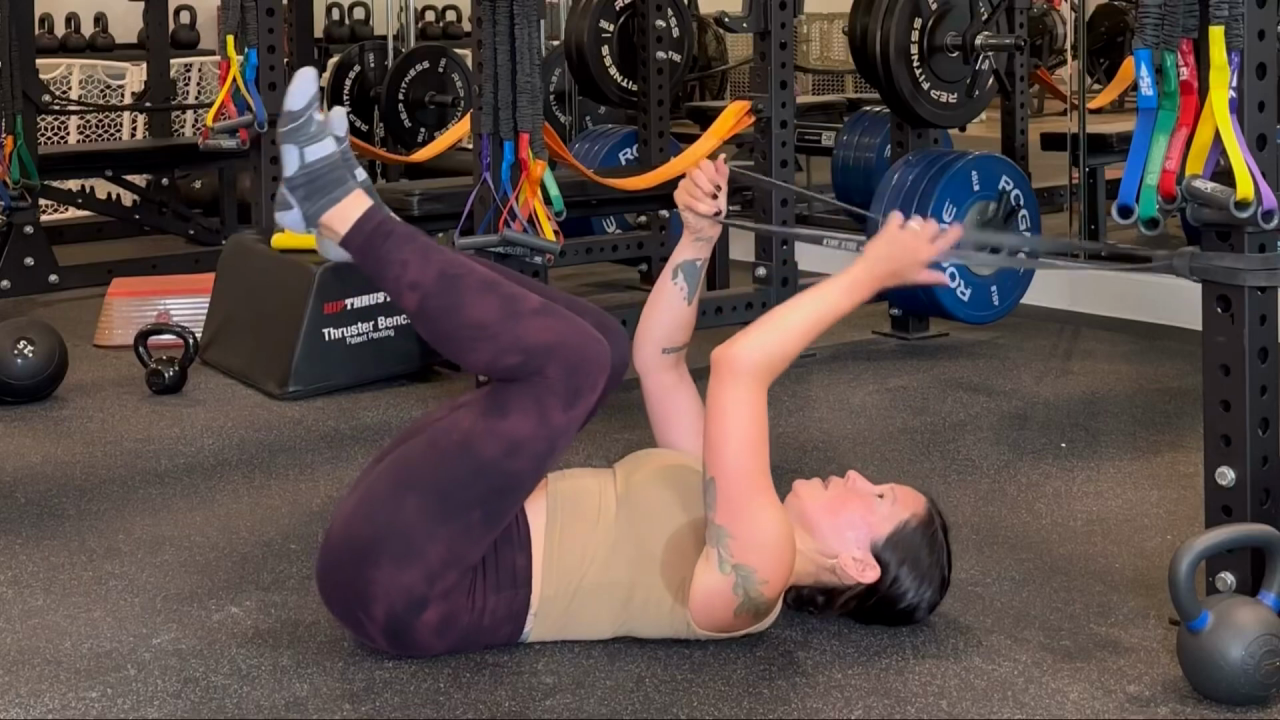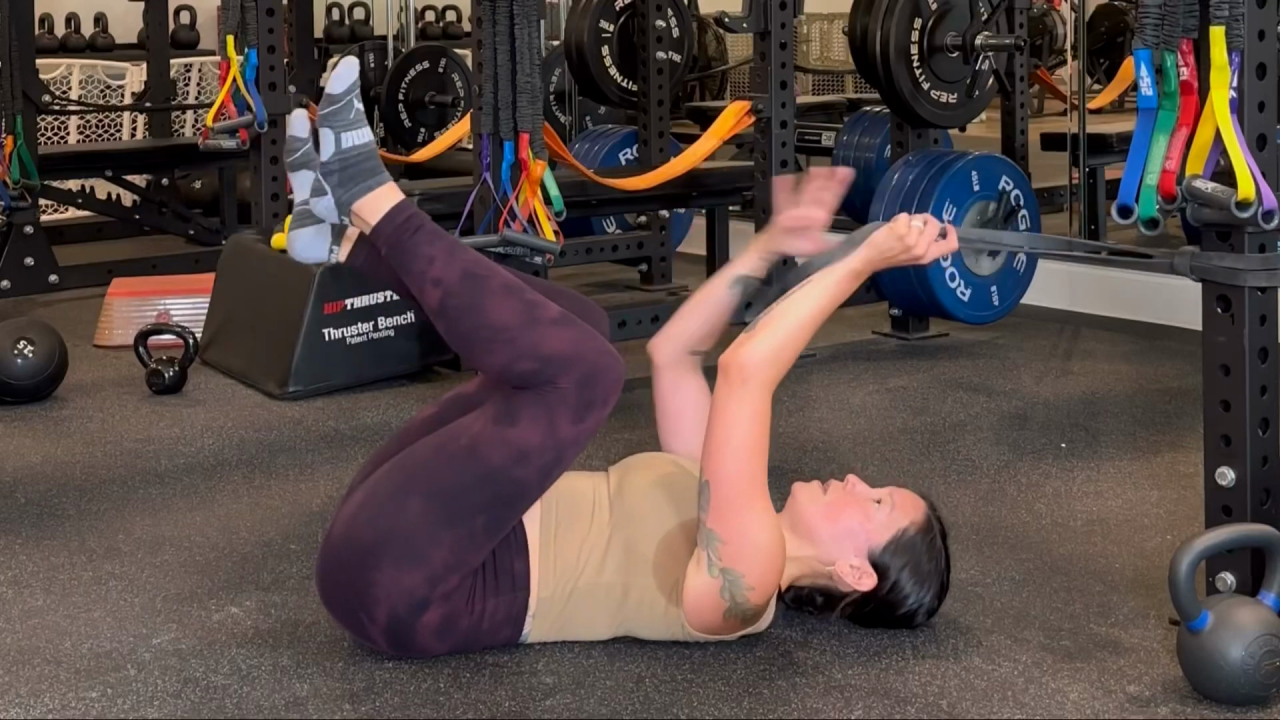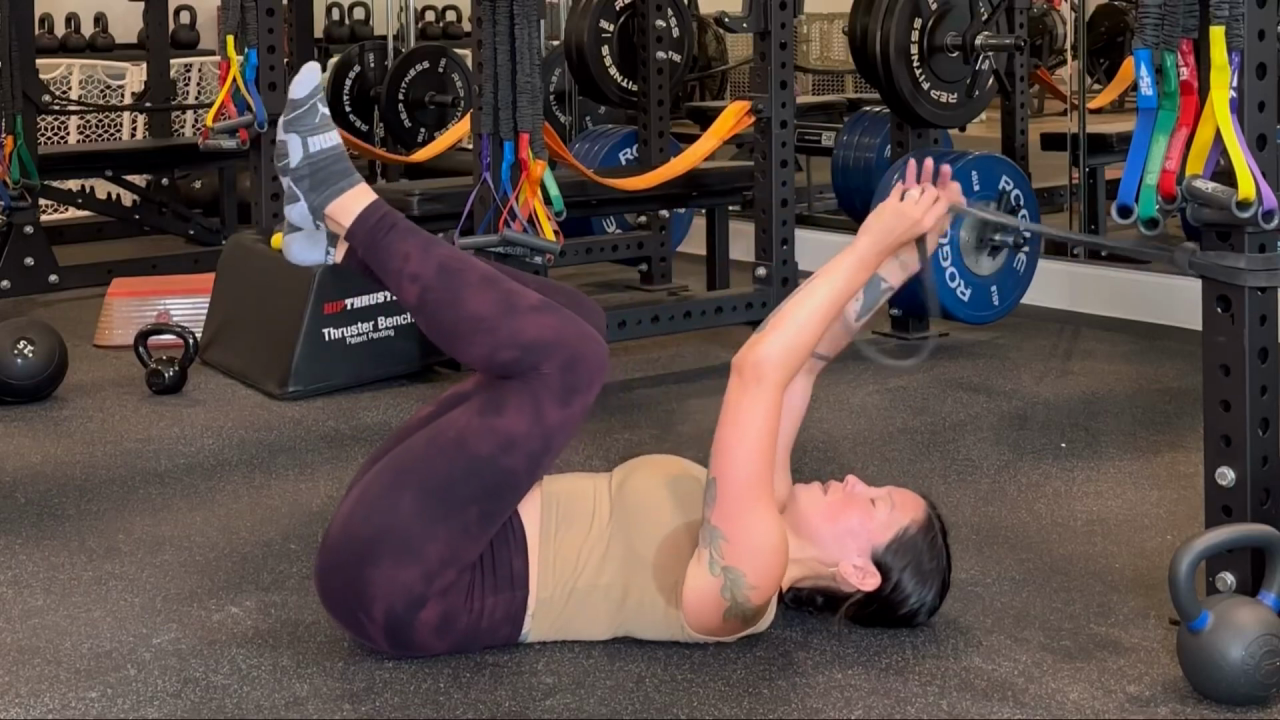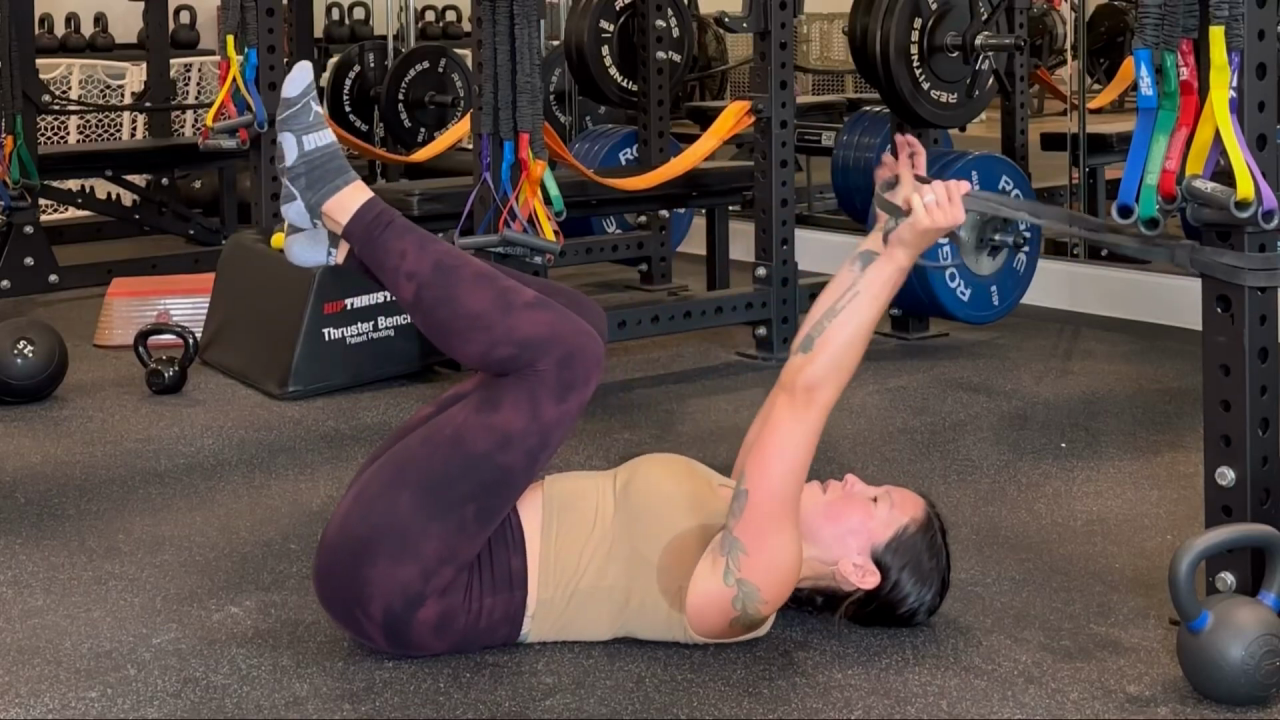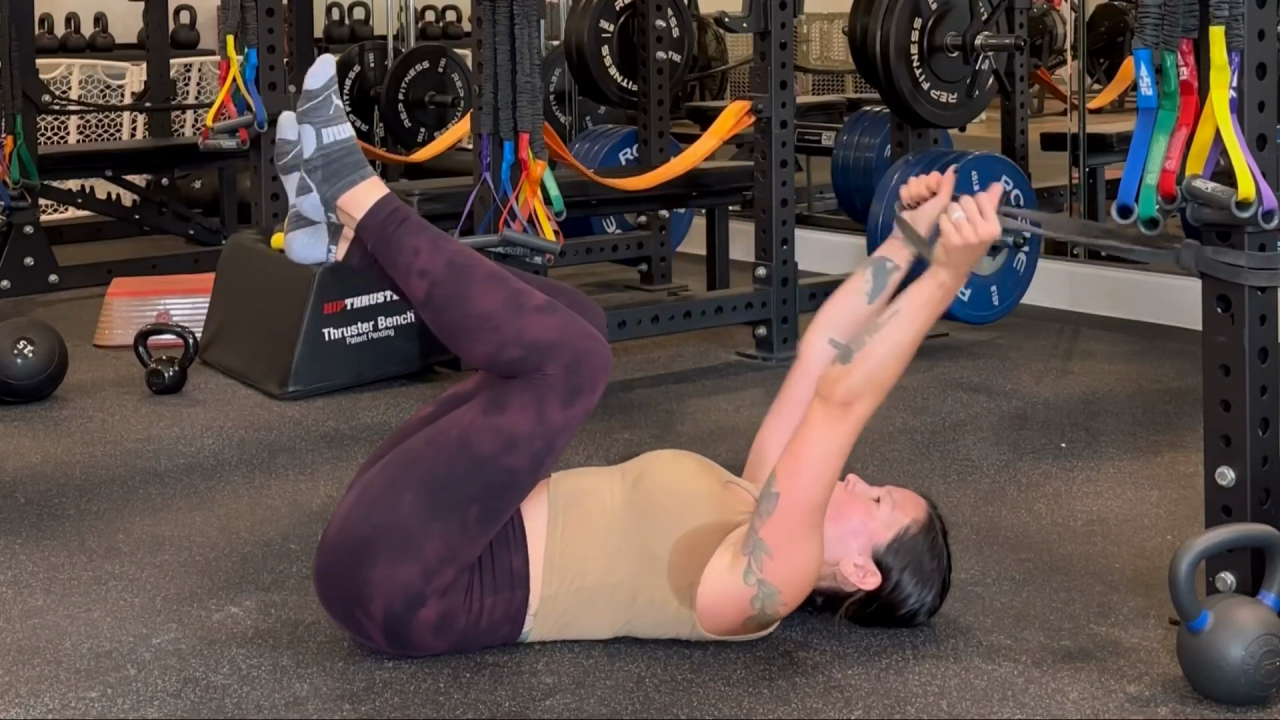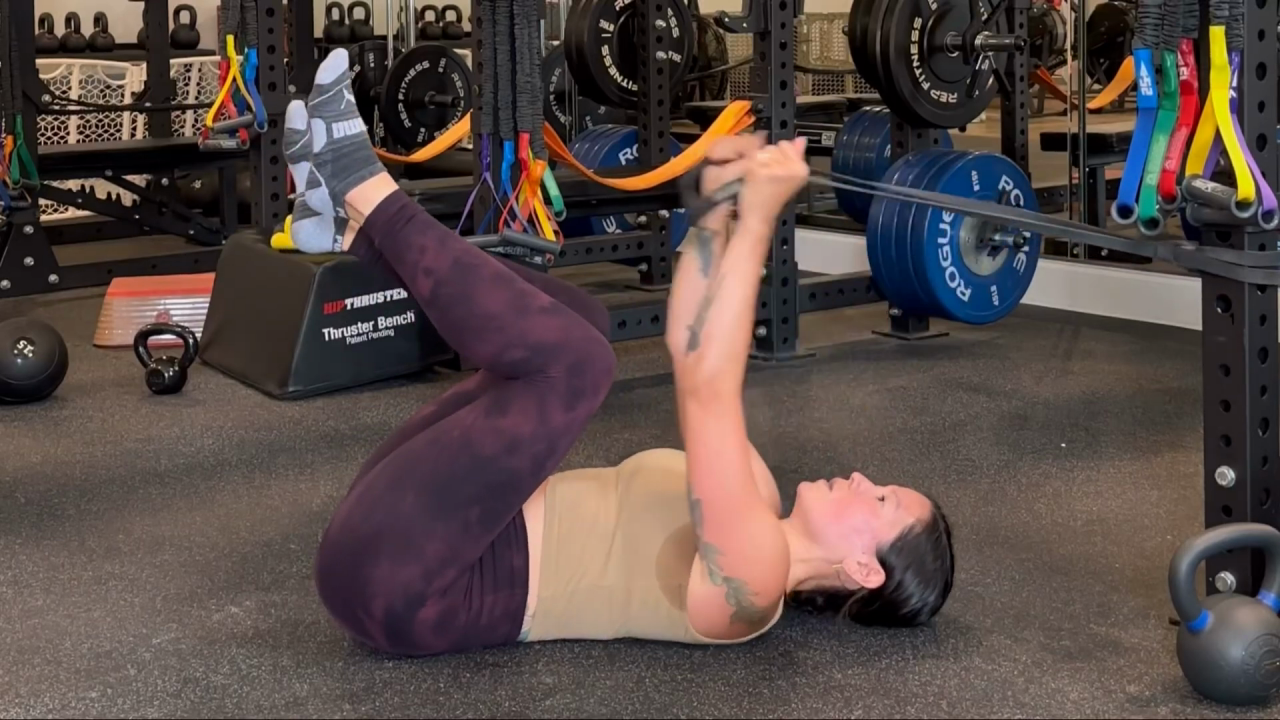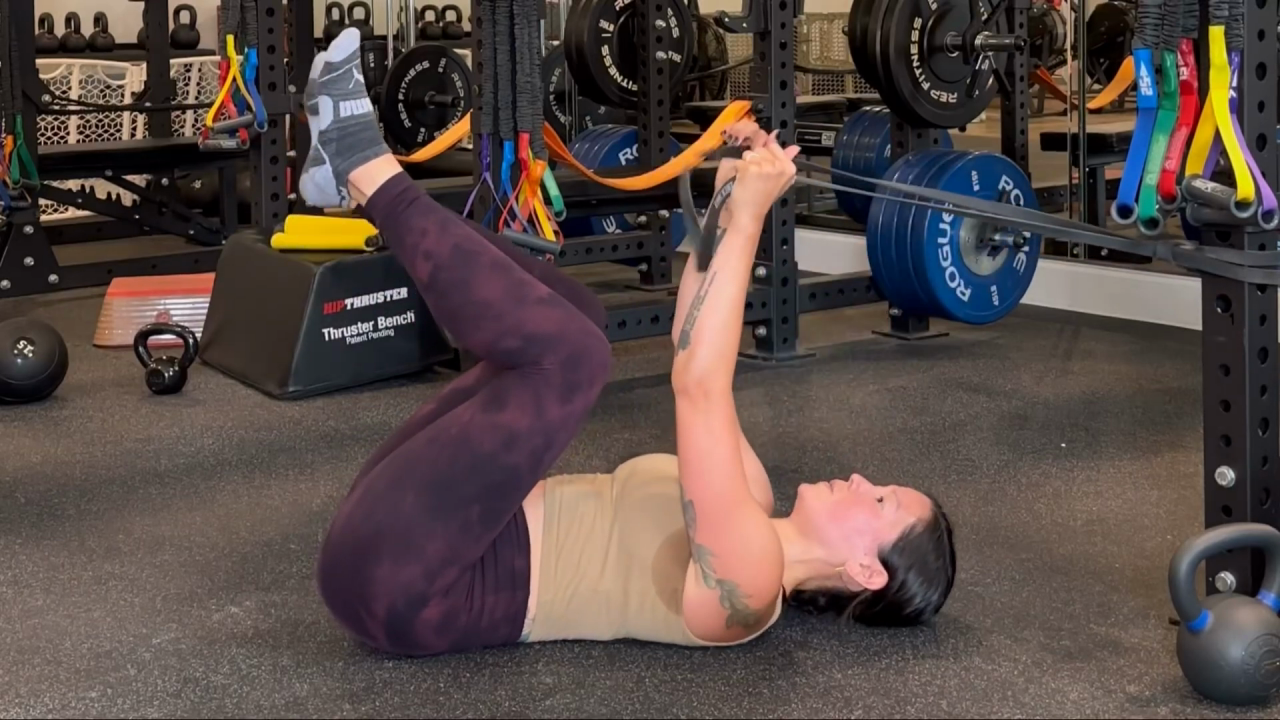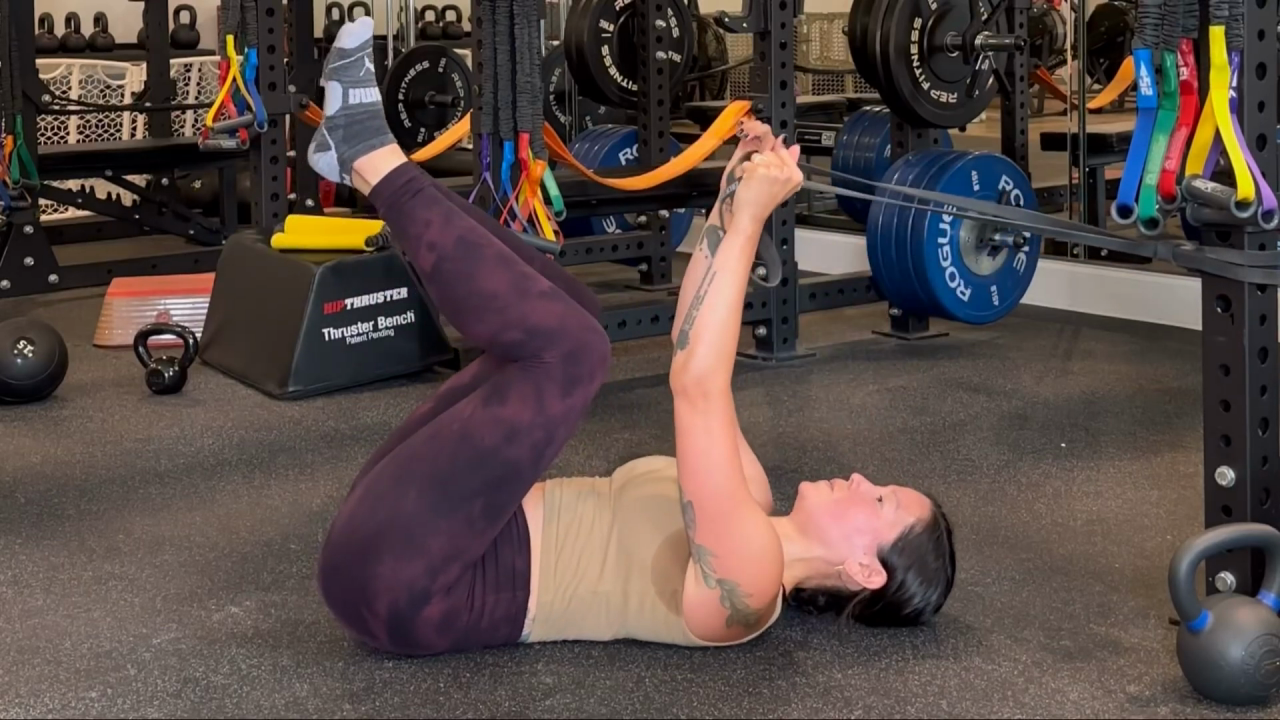
dt=0.3s
person 1, frame 1
left shoulder: (752, 576)
right shoulder: (737, 516)
left elbow: (737, 369)
right elbow: (661, 353)
left wrist: (865, 276)
right wrist: (699, 234)
left hip: (396, 574)
right hip: (407, 543)
left knee: (567, 355)
right knee: (598, 338)
left ankle: (340, 209)
right ankle: (365, 224)
person 1, frame 2
left shoulder: (746, 576)
right shoulder: (751, 530)
left elbow: (744, 372)
right elbow: (673, 348)
left wrist: (864, 260)
right wrist: (777, 248)
left hip: (395, 577)
right hip: (409, 528)
left knee: (583, 365)
right knee: (572, 327)
left ankle: (370, 201)
right ankle: (348, 238)
person 1, frame 3
left shoulder: (747, 580)
right shoulder: (764, 519)
left elbow: (758, 371)
right elbow: (795, 361)
left wrist: (872, 248)
right wrist: (890, 266)
left hip: (395, 579)
right hip: (412, 530)
left knee: (564, 352)
right knee: (568, 320)
left ankle: (345, 203)
right ankle: (342, 243)
person 1, frame 4
left shoulder: (753, 586)
right shoulder: (752, 531)
left elbow: (805, 392)
right elbow: (810, 365)
left wrist: (902, 251)
right wrist: (884, 233)
left hip: (395, 580)
right hip: (416, 532)
left knee: (559, 349)
right knee: (570, 319)
left ankle: (343, 201)
right ankle: (342, 242)
person 1, frame 5
left shoulder: (769, 586)
right shoulder: (753, 515)
left elbow: (841, 400)
right elbow: (821, 362)
left wrist: (945, 274)
right wrist: (905, 243)
left hip: (395, 575)
right hip: (422, 527)
left knee: (567, 353)
right knee: (570, 322)
left ankle: (358, 197)
right ankle: (346, 237)
person 1, frame 6
left shoulder: (752, 581)
right shoulder: (754, 511)
left elbow: (707, 388)
right elbow: (692, 349)
left wrist: (758, 222)
right wrist: (721, 207)
left hip: (395, 575)
right hip: (418, 521)
left knee: (572, 356)
right knee: (572, 320)
left ankle: (366, 191)
right ankle: (352, 221)
person 1, frame 7
left shoulder: (747, 581)
right shoulder: (752, 514)
left elbow: (698, 388)
right elbow: (695, 353)
left wrist: (746, 221)
right wrist: (725, 205)
left hip: (397, 576)
right hip: (425, 524)
left knee: (569, 350)
right knee: (569, 318)
left ankle: (370, 173)
right ankle: (358, 182)
person 1, frame 8
left shoulder: (743, 583)
right shoulder: (750, 512)
left elbow: (697, 386)
right elbow: (696, 353)
left wrist: (747, 222)
right wrist: (730, 205)
left hip: (397, 577)
right hip: (421, 524)
left knee: (568, 345)
right knee: (564, 317)
left ankle: (374, 163)
right ankle: (368, 162)
